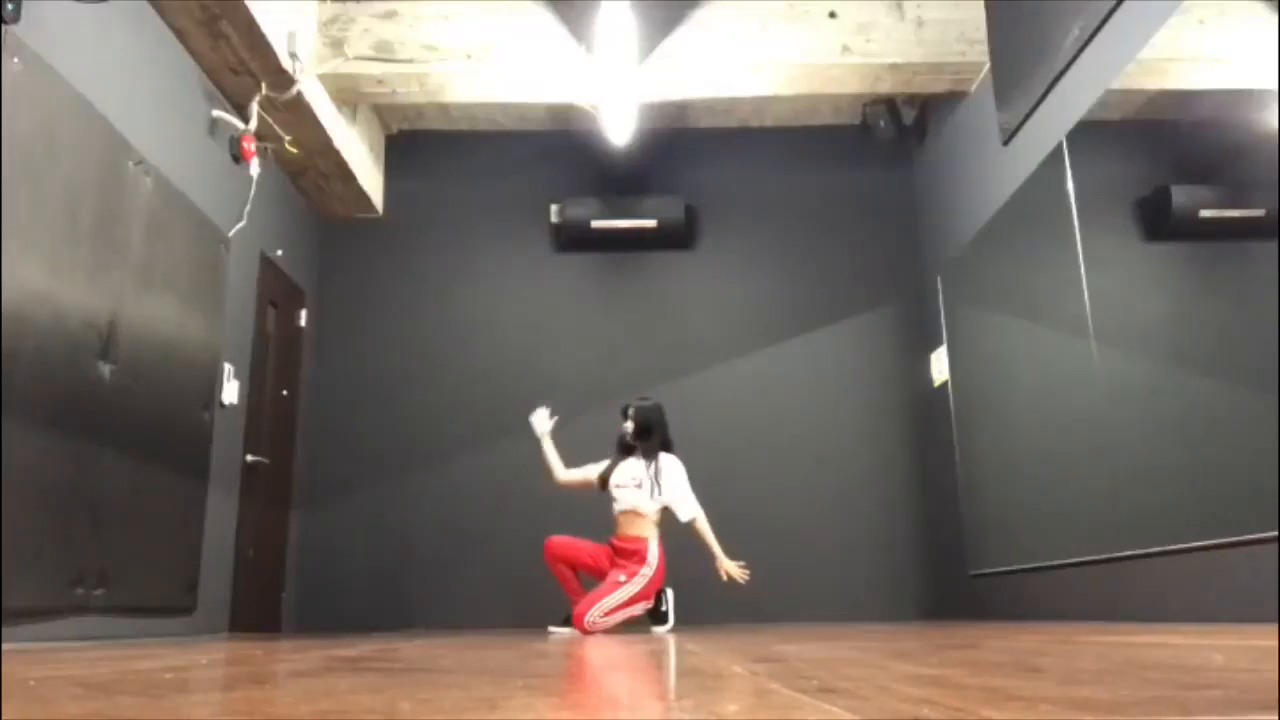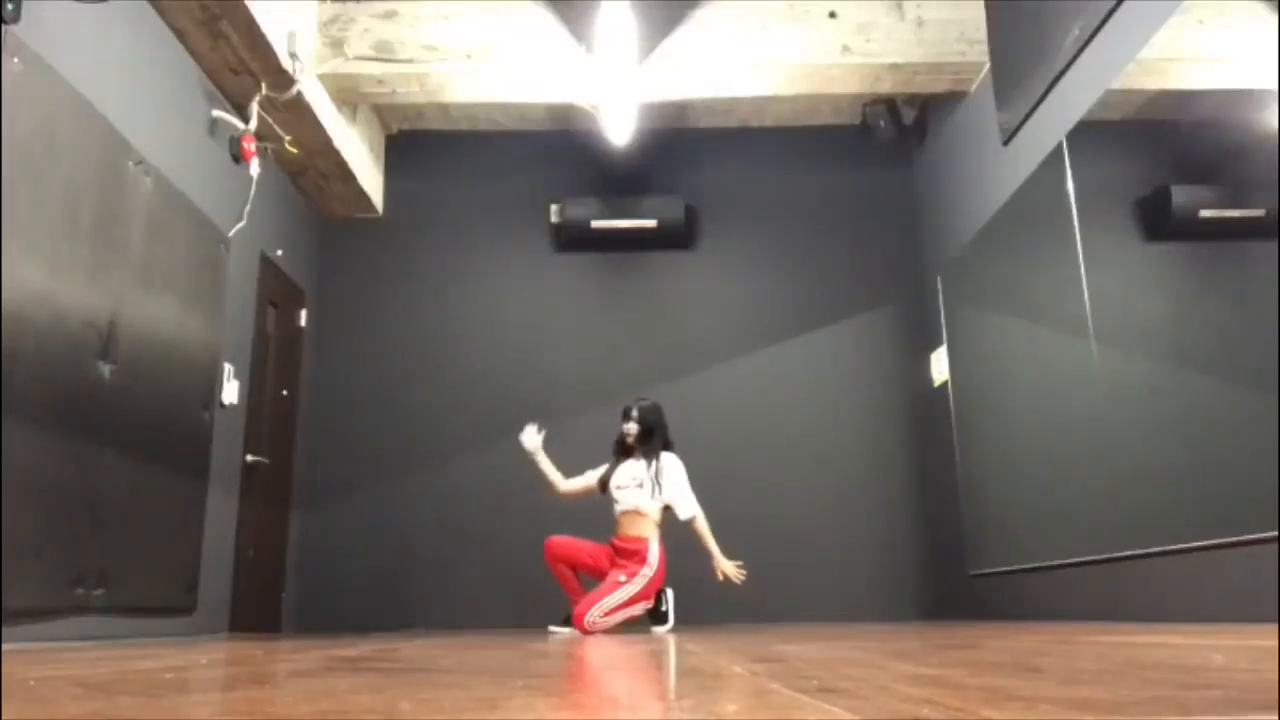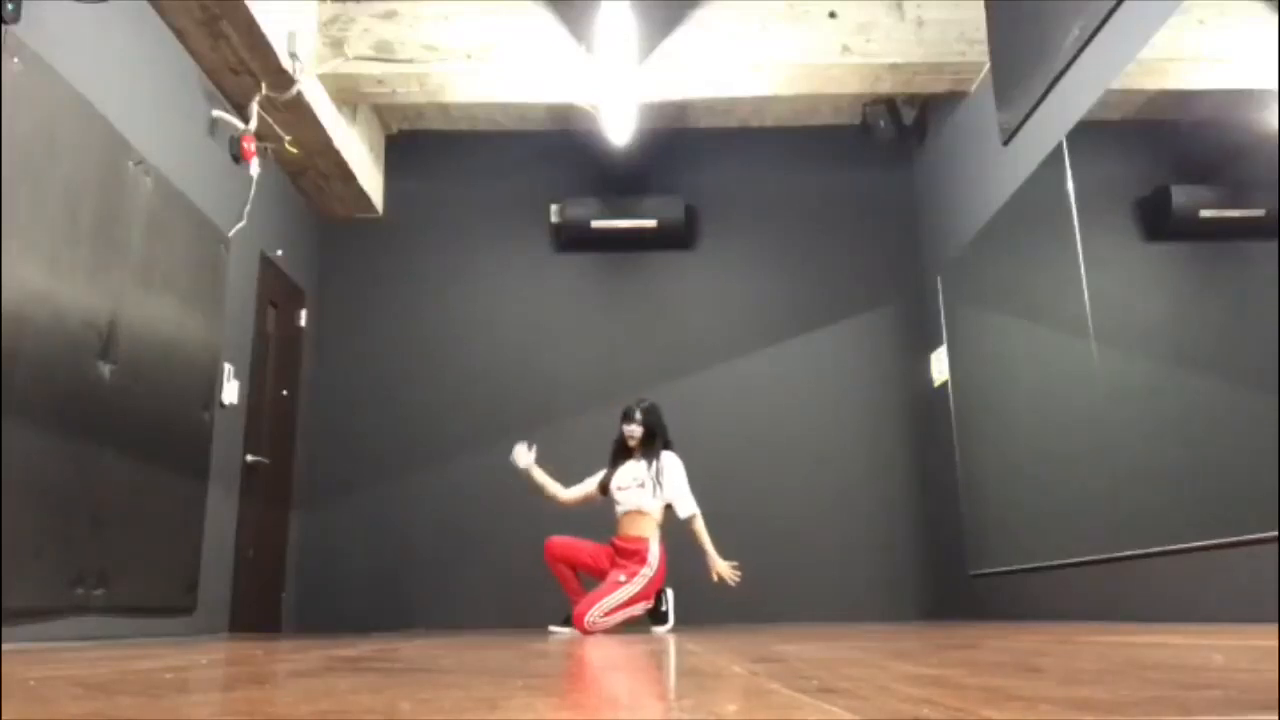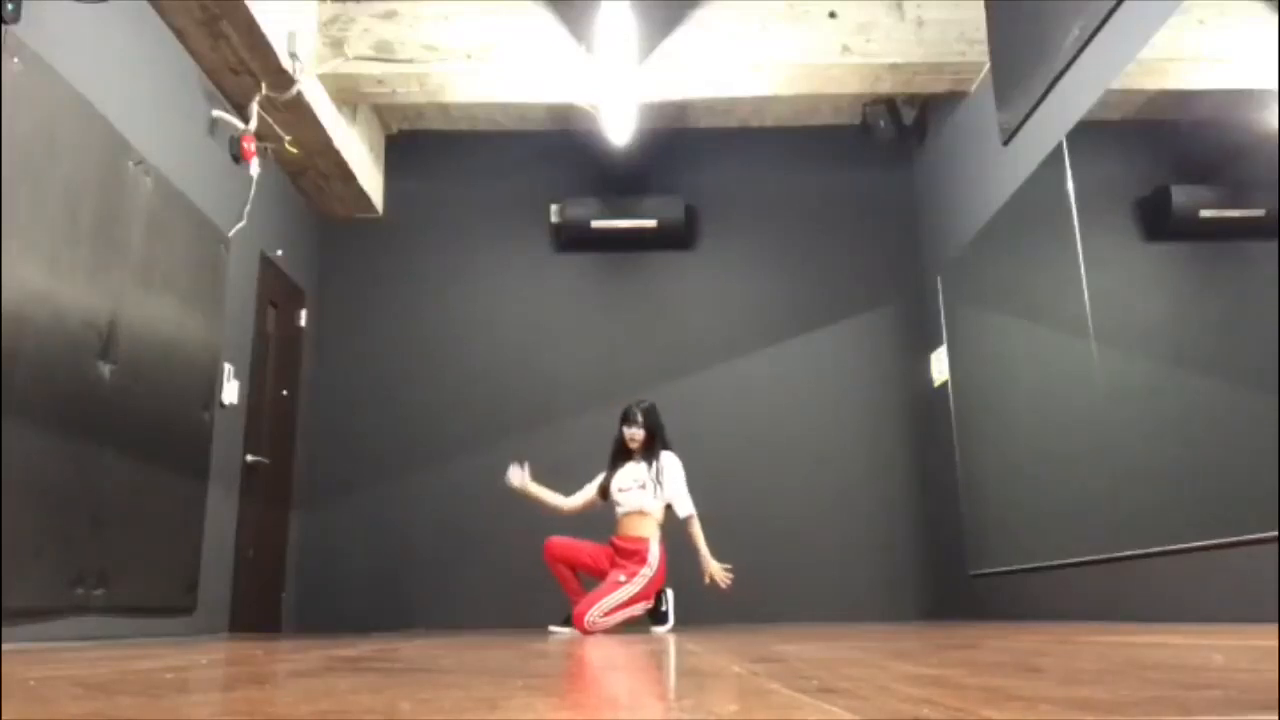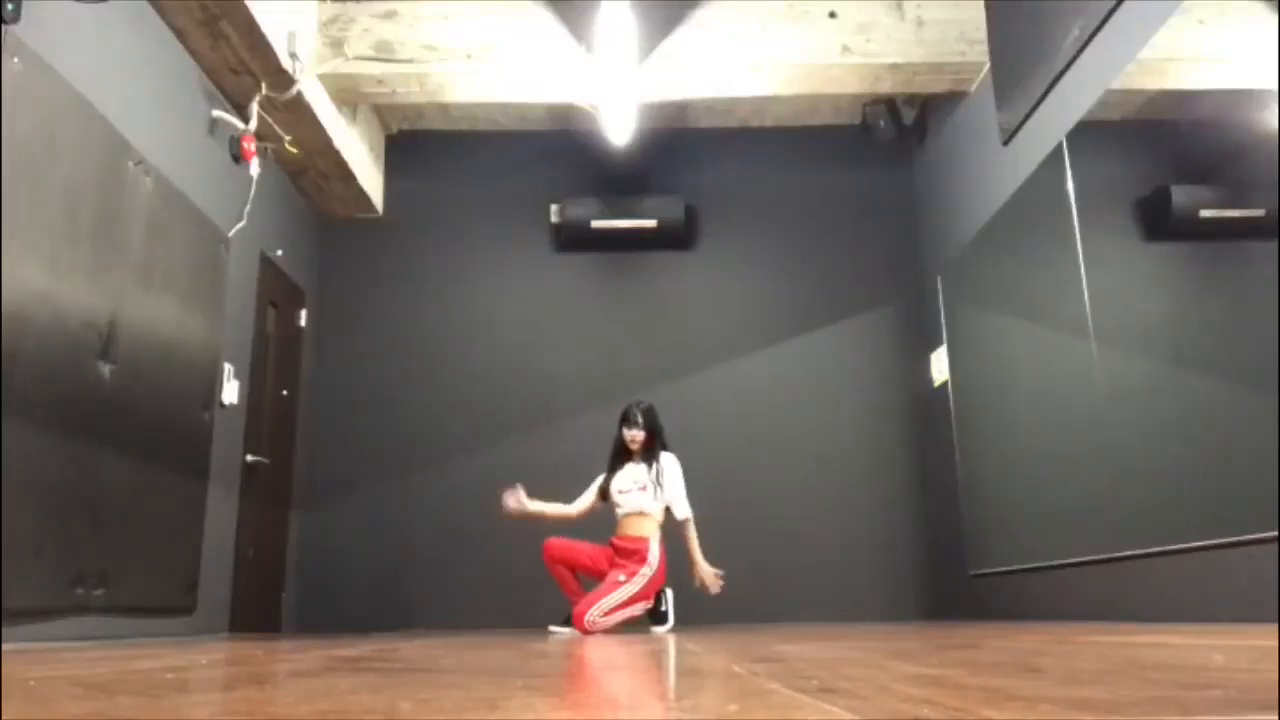
dt=0.1s
person 1, frame 1
left shoulder: (666, 463)
right shoulder: (618, 464)
left elbow: (693, 512)
right elbow: (563, 476)
left wrist: (720, 557)
right wrist: (544, 437)
left hip: (646, 560)
right hip: (615, 553)
left knee: (586, 622)
left ankle: (652, 603)
right ankle: (581, 610)
person 1, frame 2
left shoulder: (666, 462)
right shoulder: (617, 466)
left elbow: (691, 510)
right elbow: (564, 486)
left wrist: (716, 556)
right wrist: (536, 452)
left hip: (645, 560)
right hip: (616, 553)
left knee: (585, 622)
right knee: (554, 547)
left ankle: (653, 602)
right ankle: (581, 607)
person 1, frame 3
left shoulder: (667, 461)
right shoulder: (617, 468)
left elbow: (691, 511)
right elbow: (567, 496)
left wrist: (712, 557)
right wrist: (531, 469)
left hip: (647, 559)
right hip: (616, 553)
left knee: (586, 621)
right knee: (555, 547)
left ankle: (652, 603)
right ankle: (582, 609)
person 1, frame 4
left shoulder: (666, 461)
right shoulder: (616, 470)
left elbow: (687, 511)
right elbow: (570, 505)
left wrist: (706, 558)
right wrist: (528, 486)
left hip: (646, 559)
right hip: (616, 553)
left knee: (586, 621)
right knee: (554, 548)
left ankle: (653, 602)
right ankle: (581, 607)
person 1, frame 5
left shoulder: (666, 462)
right shoulder: (615, 471)
left elbow: (684, 514)
right elbow: (575, 510)
left wrist: (698, 562)
right wrist: (528, 506)
left hip: (647, 559)
right hip: (616, 554)
left knee: (586, 622)
right knee: (554, 549)
left ankle: (653, 602)
right ankle: (582, 609)
